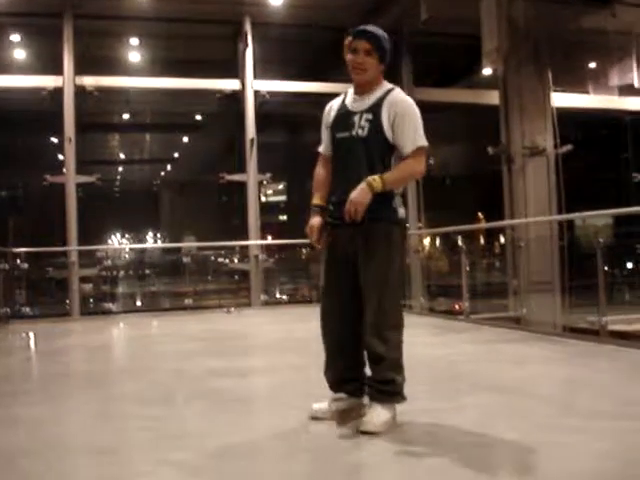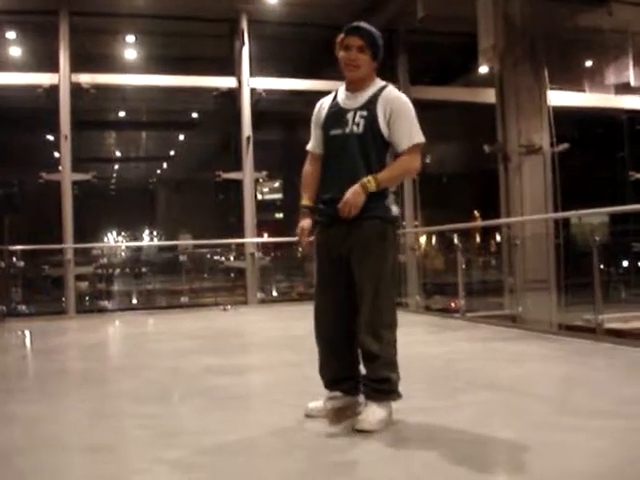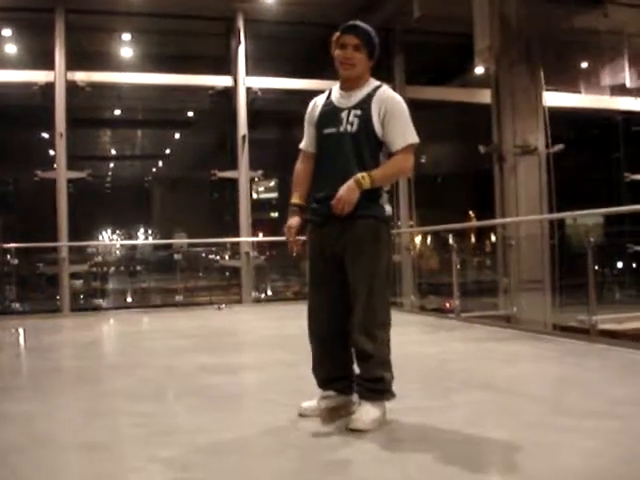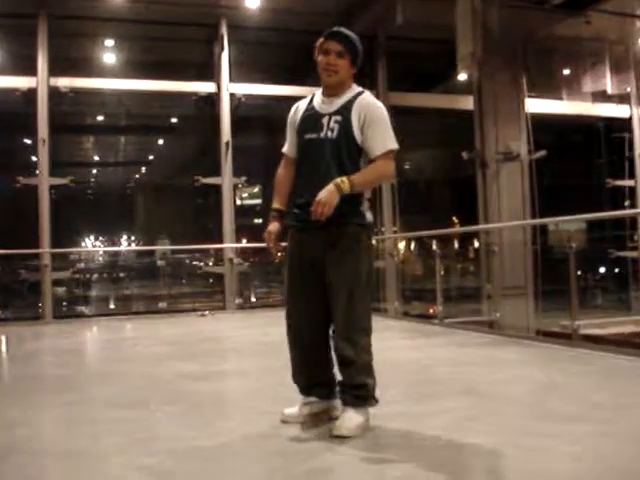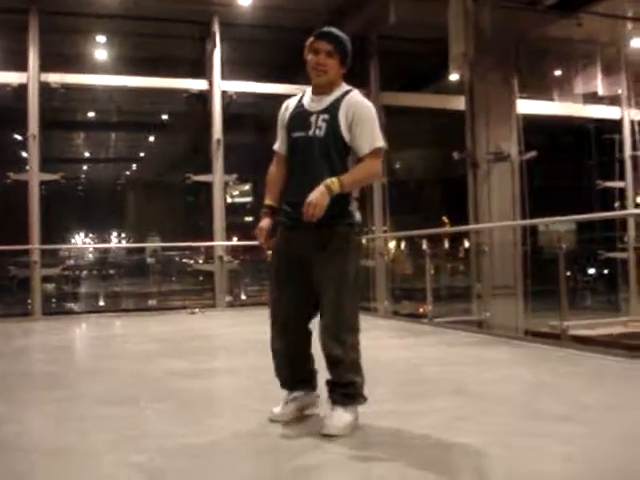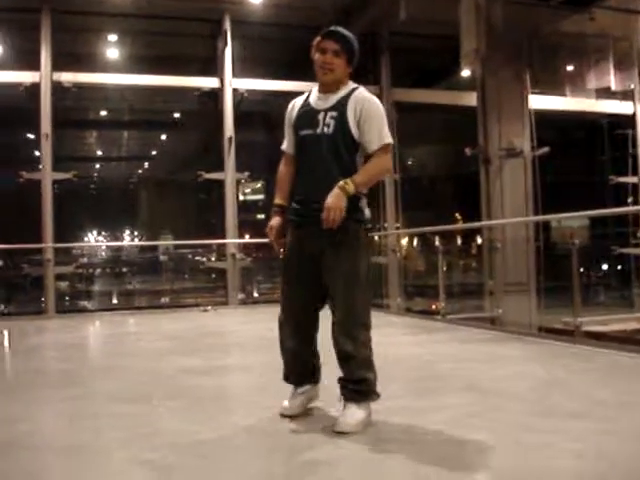
dt=0.2s
person 1, frame 1
left shoulder: (397, 103)
right shoulder: (334, 108)
left elbow: (417, 163)
left wrist: (371, 185)
right wrist: (317, 210)
left hip: (381, 222)
right hip: (339, 223)
left knee: (380, 313)
right knee: (336, 312)
left ankle: (384, 398)
right ankle: (347, 391)
person 1, frame 2
left shoulder: (391, 101)
right shoulder: (325, 106)
left elbow: (412, 160)
left wrist: (366, 186)
right wrist: (307, 211)
left hip: (373, 221)
right hip: (329, 223)
left knee: (374, 312)
right knee: (330, 312)
left ankle: (379, 396)
right ankle: (343, 389)
person 1, frame 3
left shoulder: (386, 100)
right shoulder: (318, 105)
left elbow: (405, 161)
right elbow: (306, 160)
left wrist: (360, 181)
right wrist: (296, 209)
left hip: (366, 221)
right hip: (322, 221)
left knee: (368, 312)
right knee: (324, 312)
left ankle: (373, 395)
right ankle: (337, 389)
person 1, frame 4
left shoulder: (367, 107)
right shoulder: (300, 110)
left elbow: (385, 167)
left wrist: (340, 186)
right wrist: (277, 214)
left hip: (347, 227)
right hip: (302, 228)
left knee: (350, 318)
right knee: (302, 317)
left ankle: (356, 402)
right ankle: (319, 394)
person 1, frame 5
left shoulder: (355, 106)
right shoulder: (290, 108)
left elbow: (373, 165)
left wrist: (329, 188)
right wrist: (269, 211)
left hip: (335, 226)
right hip: (290, 226)
left knee: (338, 317)
right knee: (286, 314)
left ankle: (346, 400)
right ankle: (299, 389)
person 1, frame 6
left shoulder: (363, 103)
right shoulder: (297, 107)
left elbow: (382, 160)
left wrist: (344, 189)
right wrist: (279, 210)
left hip: (342, 223)
right hip: (299, 224)
left knee: (350, 313)
right knee: (295, 311)
left ankle: (358, 397)
right ankle: (303, 383)
